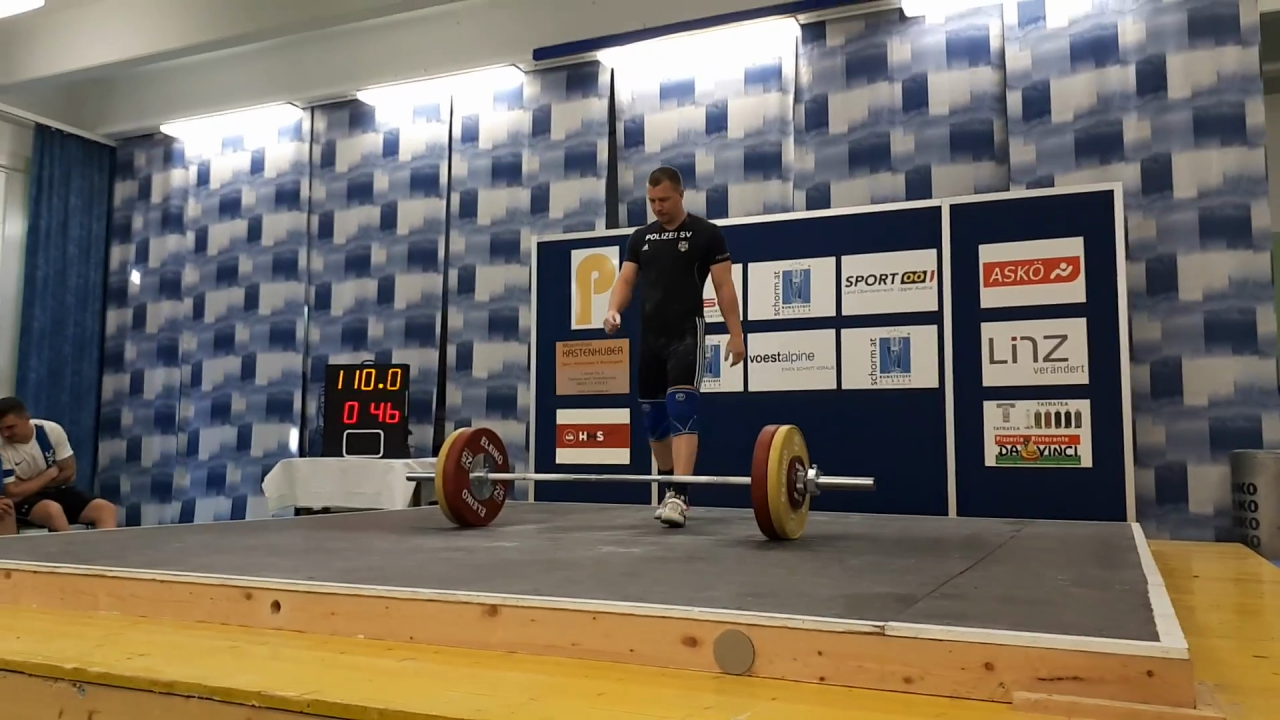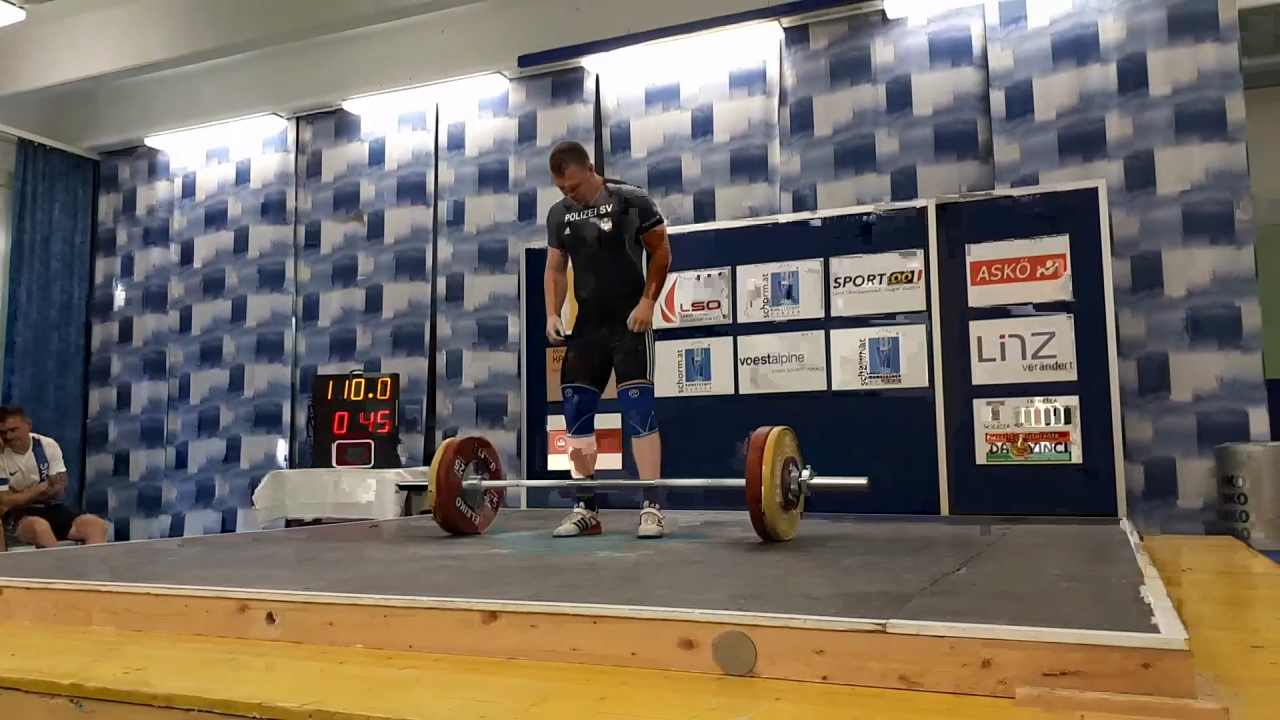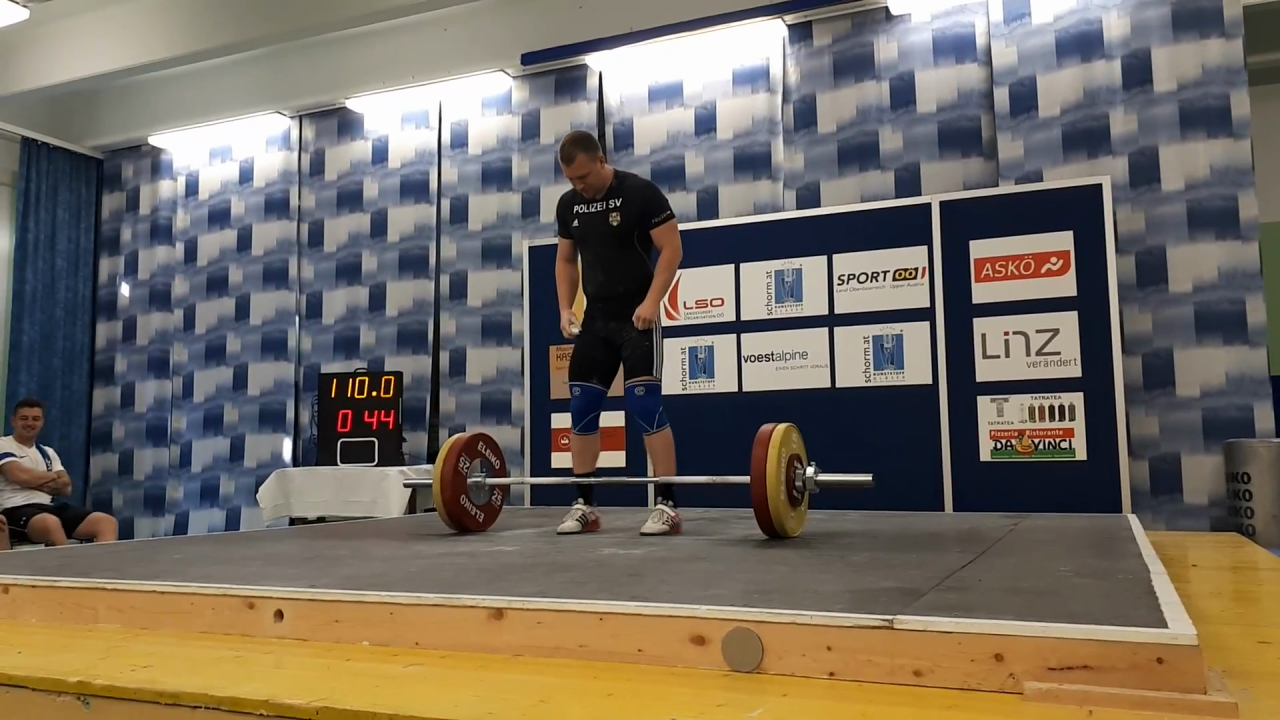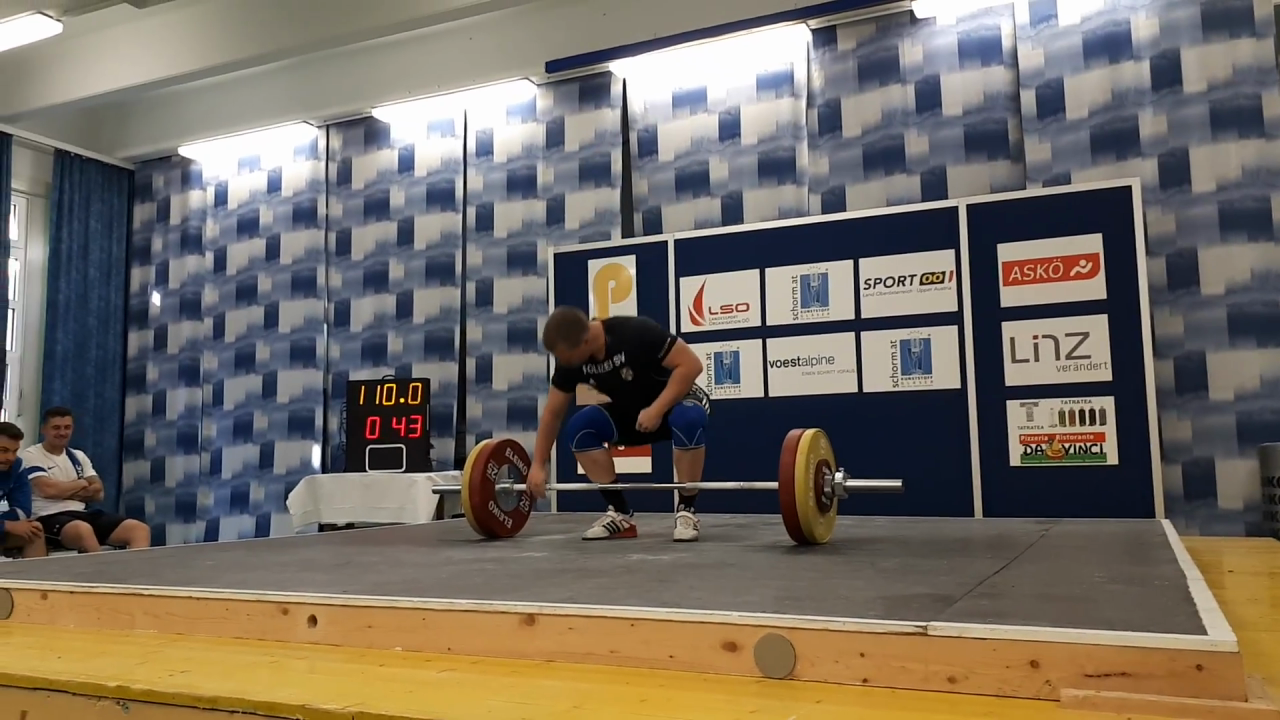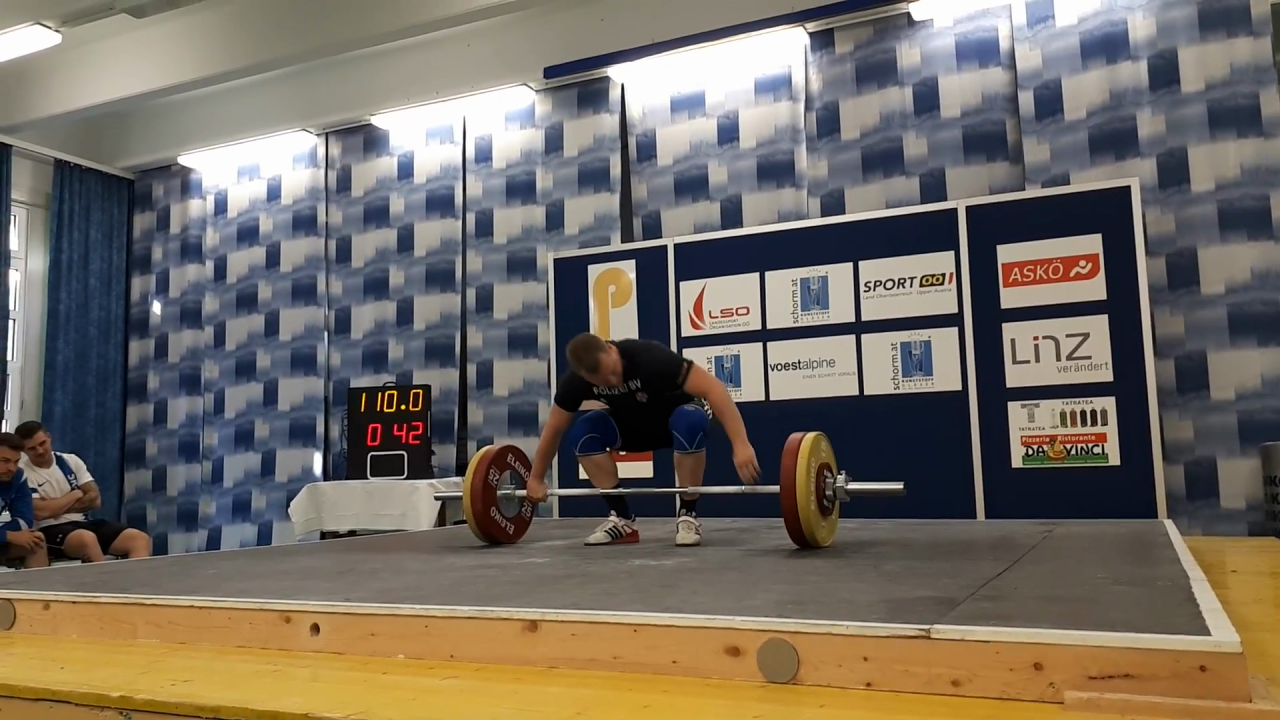
dt=1s
person 1, frame 1
left shoulder: (706, 233)
right shoulder: (641, 237)
left elbow: (724, 286)
right elbow: (625, 281)
left wrist: (736, 334)
right wrist: (613, 311)
left hip: (685, 334)
right hip: (650, 337)
left knee: (681, 409)
right knee: (654, 419)
left ankle: (677, 498)
right ankle: (670, 488)
person 1, frame 2
left shoulder: (631, 200)
right shoulder: (558, 215)
left elbow: (661, 252)
right elbow: (555, 268)
left wrist: (647, 301)
right wrist: (552, 314)
left hip: (629, 322)
right hip: (587, 325)
left knee: (638, 408)
right knee: (576, 411)
left ankle: (652, 507)
right ankle: (586, 508)
person 1, frame 3
left shoulder: (640, 192)
right shoulder: (568, 204)
left elbow: (671, 249)
right elbow: (565, 260)
left wrist: (651, 302)
right wrist: (565, 308)
left hip: (636, 316)
right hip: (594, 319)
left knee: (644, 406)
right knee: (582, 409)
left ankle: (666, 504)
right ankle: (585, 505)
person 1, frame 4
left shoulder: (637, 334)
right shoulder: (570, 362)
left elbow: (690, 364)
right elbow: (553, 413)
left wrist: (656, 410)
right wrist: (538, 465)
left hip: (677, 402)
right hip: (632, 414)
left knee: (687, 419)
right knee: (580, 427)
left ankle: (686, 511)
right ankle: (620, 514)
person 1, frame 5
left shoulder: (649, 357)
right shoulder: (576, 382)
left elbow: (713, 388)
right elbow: (554, 429)
left wrist: (741, 445)
right wrist: (536, 479)
left hip: (679, 412)
right hip: (636, 424)
left knee: (689, 423)
right knee: (583, 432)
left ankle: (688, 515)
right ankle: (622, 518)
